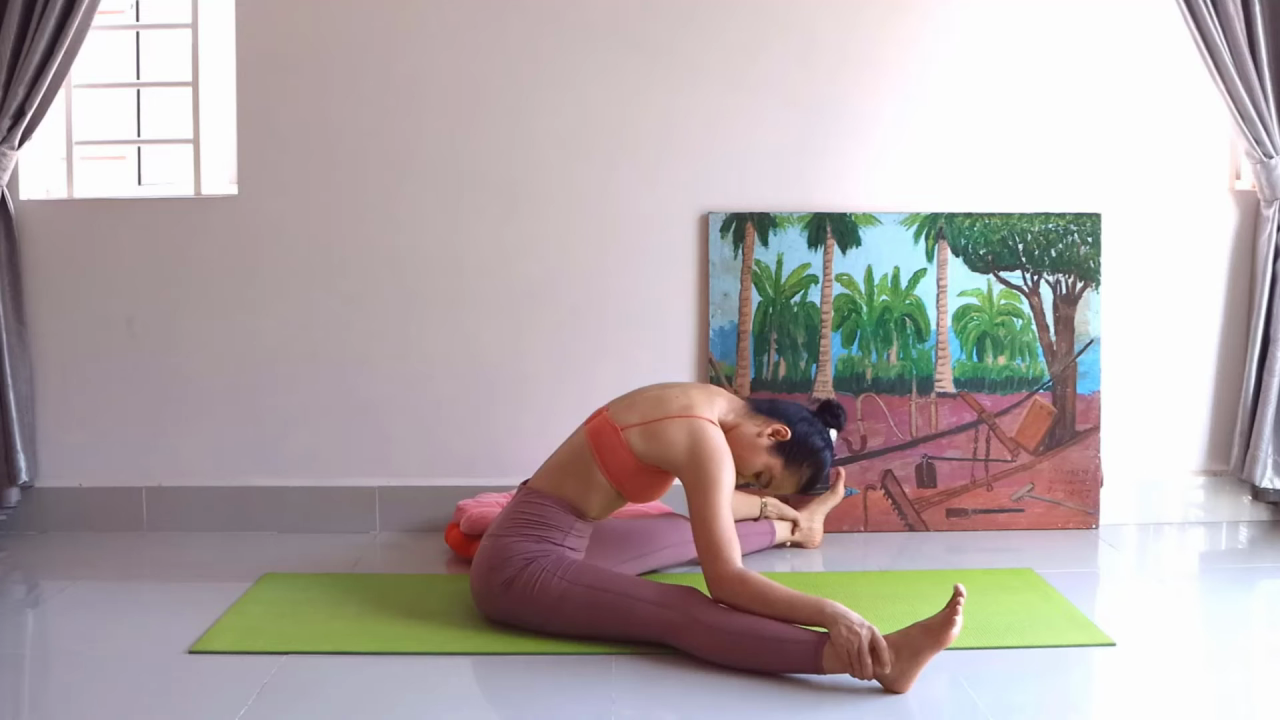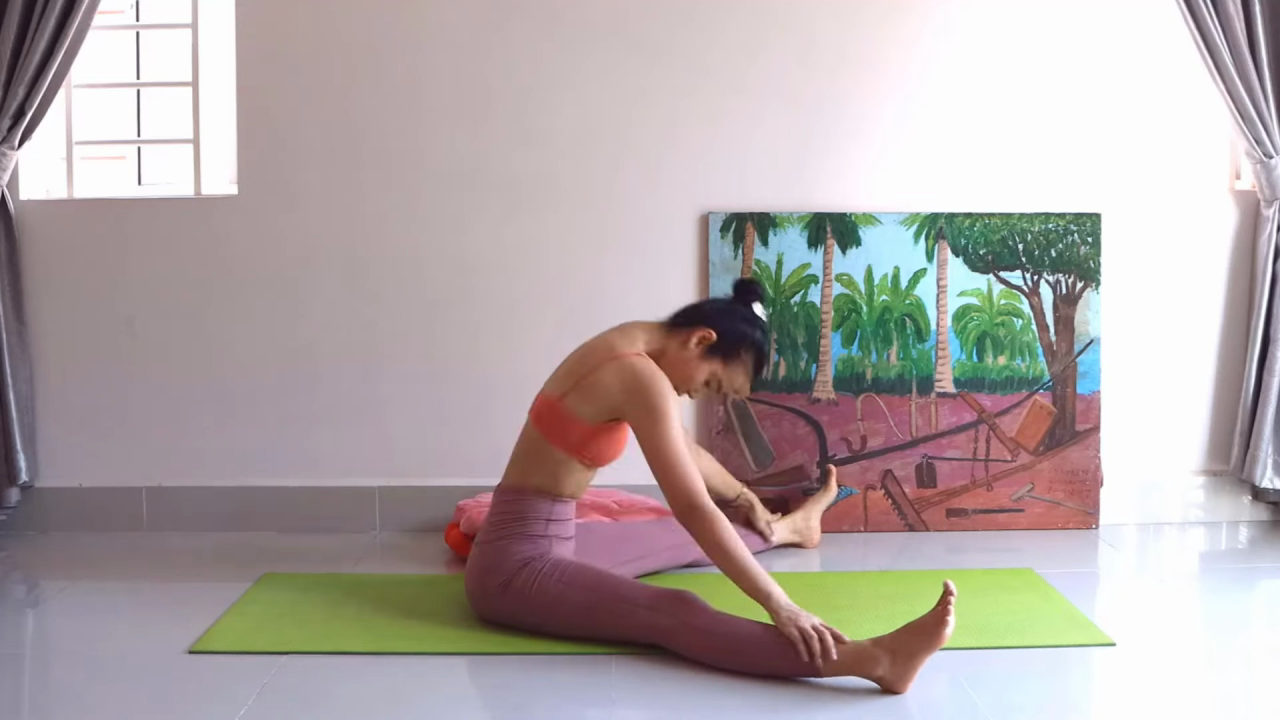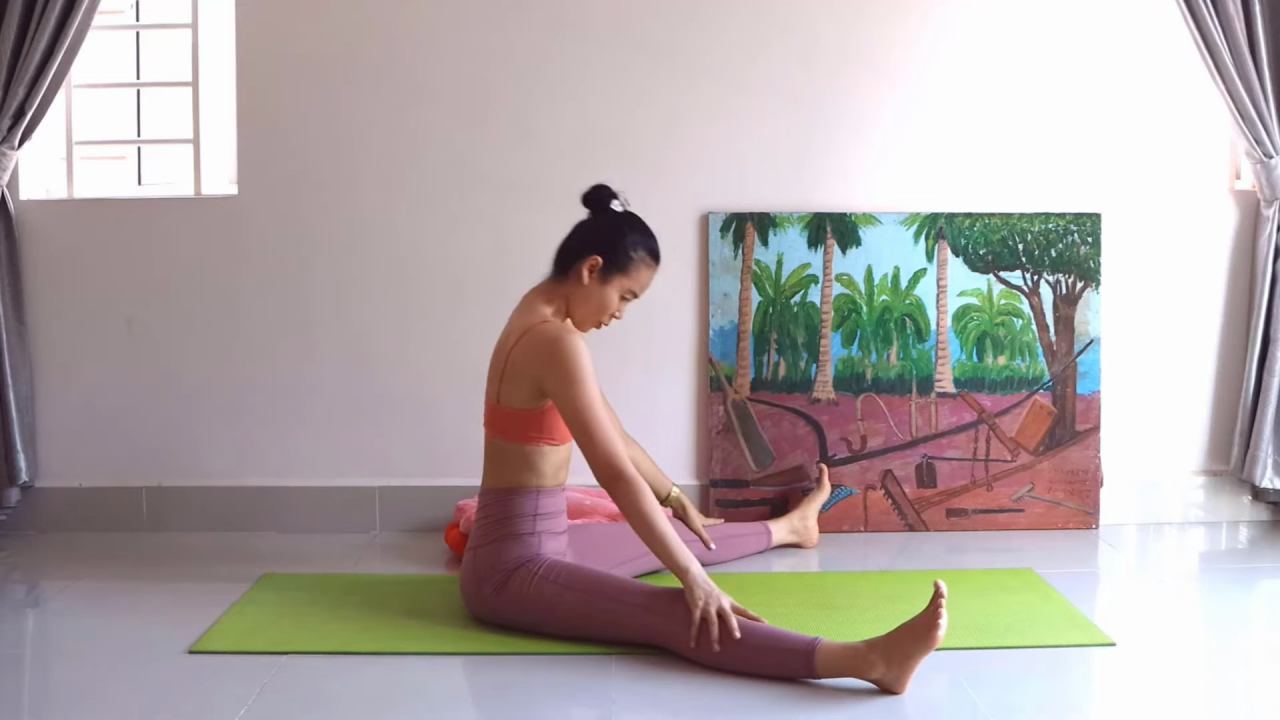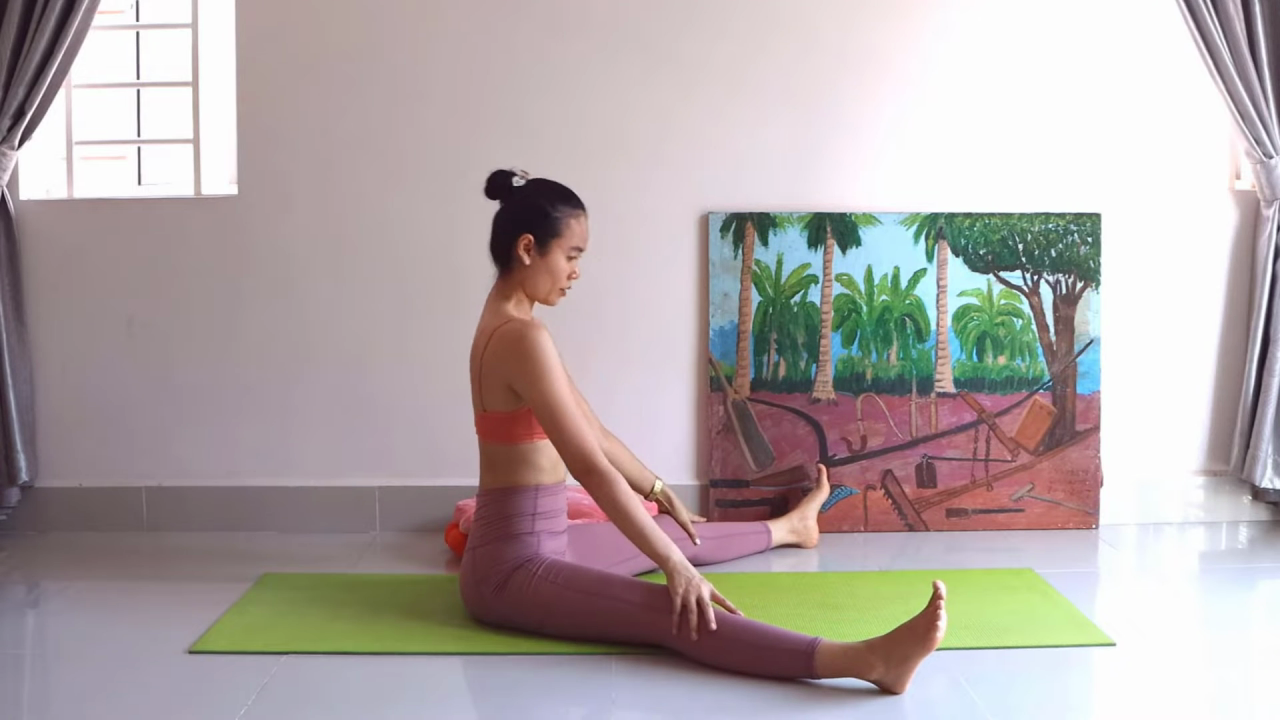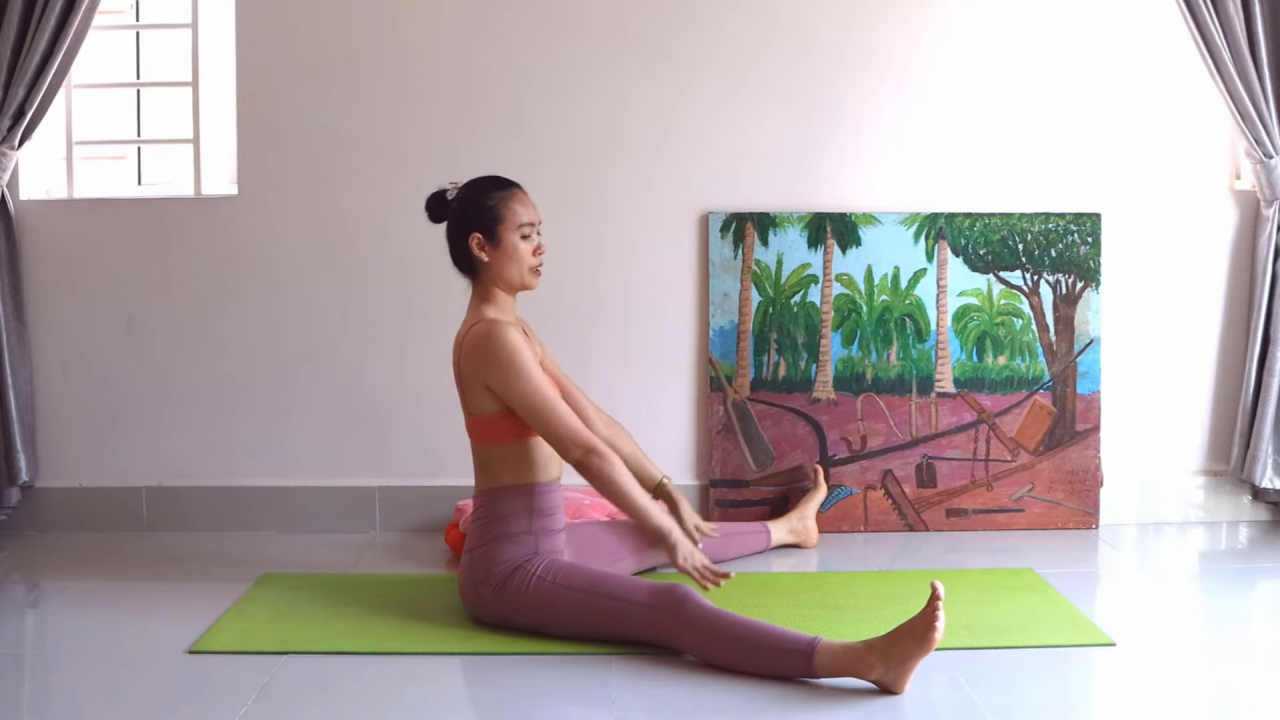
dt=0.5s
person 1, frame 1
left shoulder: (707, 403)
right shoulder: (708, 441)
left elbow: (710, 501)
right elbow: (726, 583)
left wrist: (768, 508)
right wrist: (832, 615)
left hip: (550, 541)
right hip: (520, 566)
left knee: (690, 532)
right knee: (681, 612)
left ankle: (791, 530)
right ankle: (880, 662)
person 1, frame 2
left shoulder: (633, 346)
right shoulder: (642, 379)
left elbow: (682, 449)
right elbow: (696, 510)
left wrist: (745, 500)
right wrist: (780, 606)
left hip: (548, 541)
right hip: (516, 565)
left knee: (675, 537)
right knee: (674, 614)
left ankle: (789, 527)
right ankle: (869, 658)
person 1, frame 3
left shoulder: (539, 321)
right shoulder: (556, 342)
left elbow: (614, 437)
right elbow: (616, 475)
left wrist: (678, 501)
right wrist: (693, 578)
left hip: (543, 540)
right hip: (512, 568)
left knee: (673, 535)
right knee: (674, 614)
left ankle: (788, 527)
right ankle: (870, 661)
person 1, frame 4
left shoulder: (511, 323)
right shoulder: (522, 338)
left elbow: (593, 433)
right elbow: (590, 467)
left wrist: (662, 494)
right wrist: (675, 566)
left hip: (540, 540)
right hip: (511, 567)
left knee: (676, 533)
right knee: (675, 613)
left ankle: (788, 527)
right ankle: (868, 660)
person 1, frame 5
left shoulder: (510, 329)
right shoulder: (492, 339)
left elbow: (594, 419)
right elbow: (586, 450)
left wrist: (666, 495)
right wrist: (669, 532)
left hip: (539, 542)
right hip: (508, 567)
left knee: (665, 532)
right knee: (673, 609)
left ankle: (787, 528)
right ankle: (868, 660)
